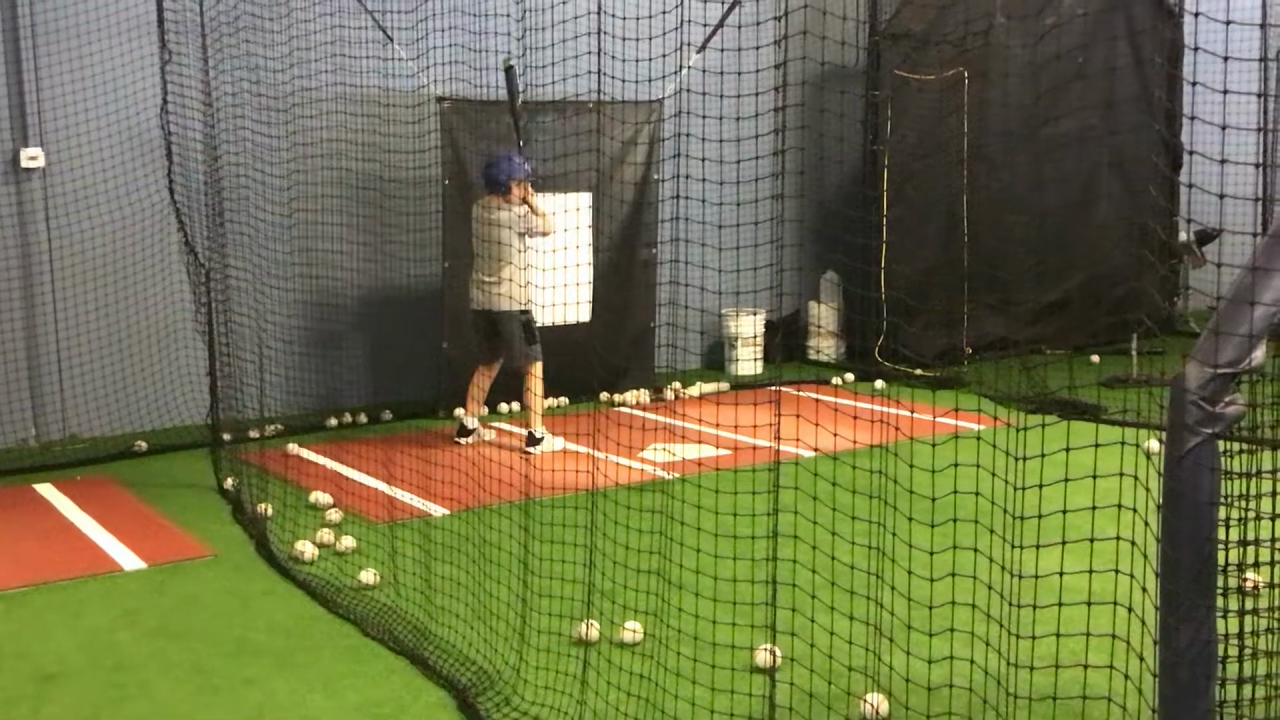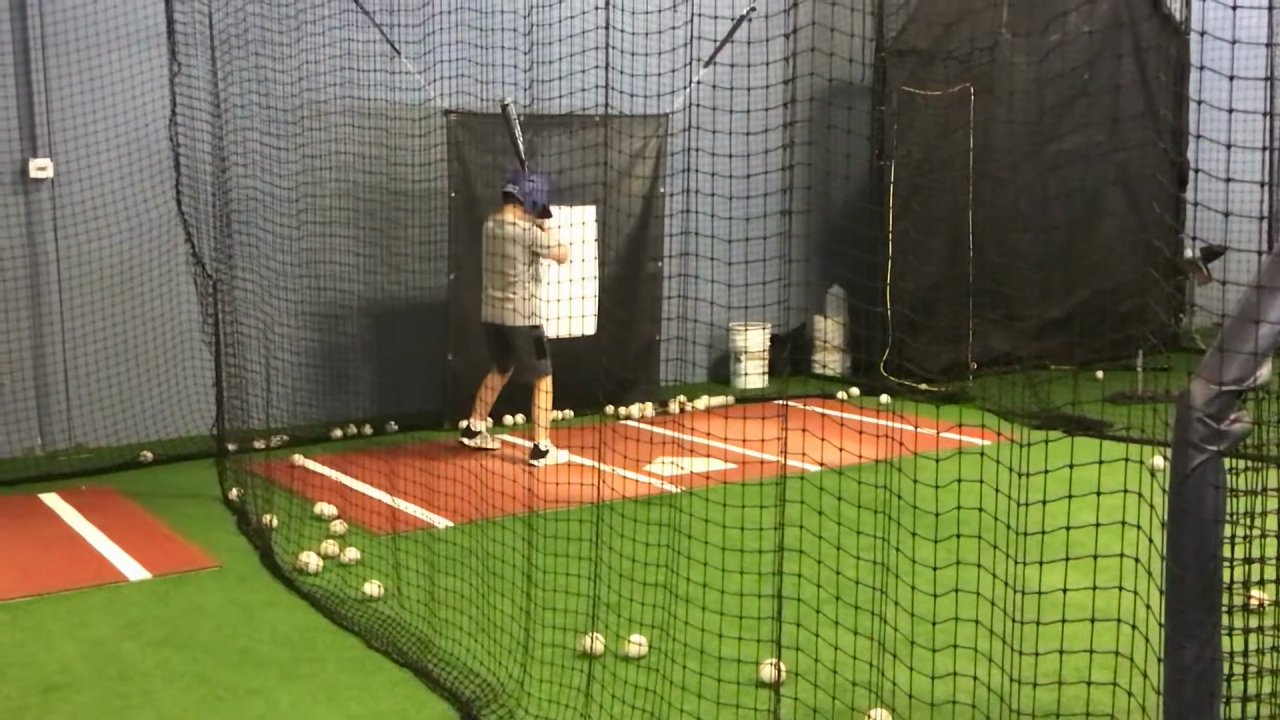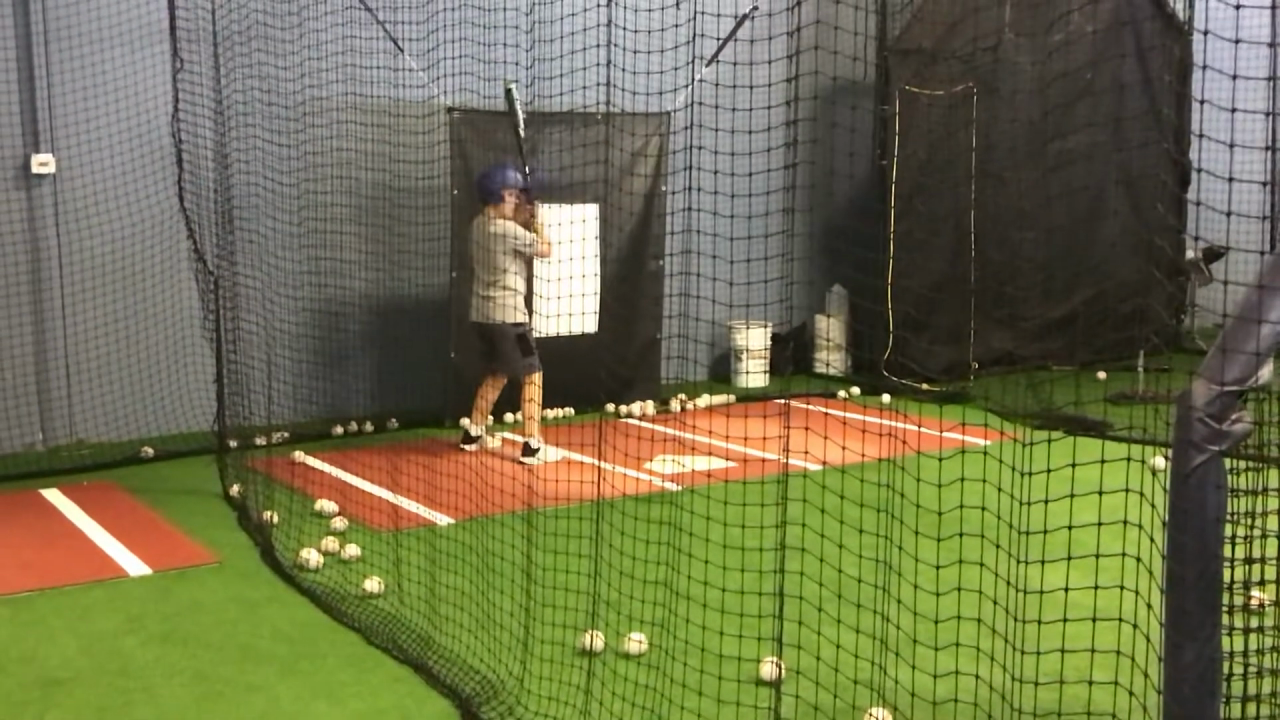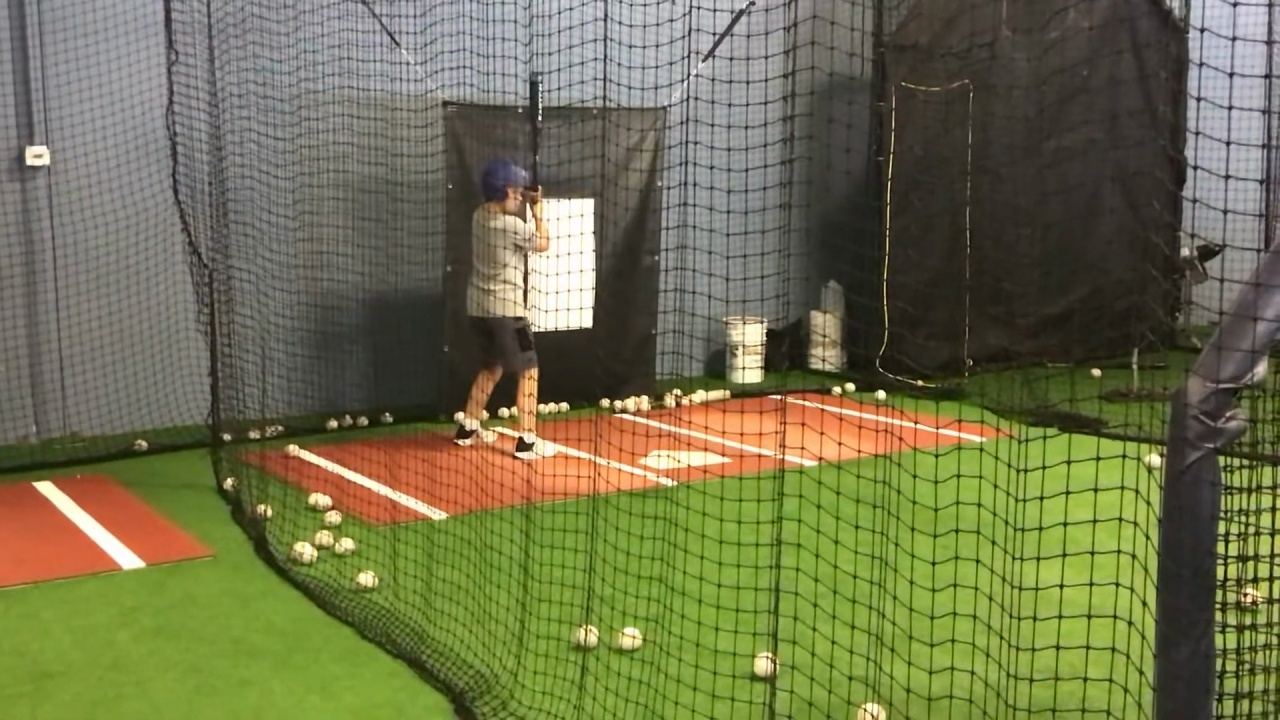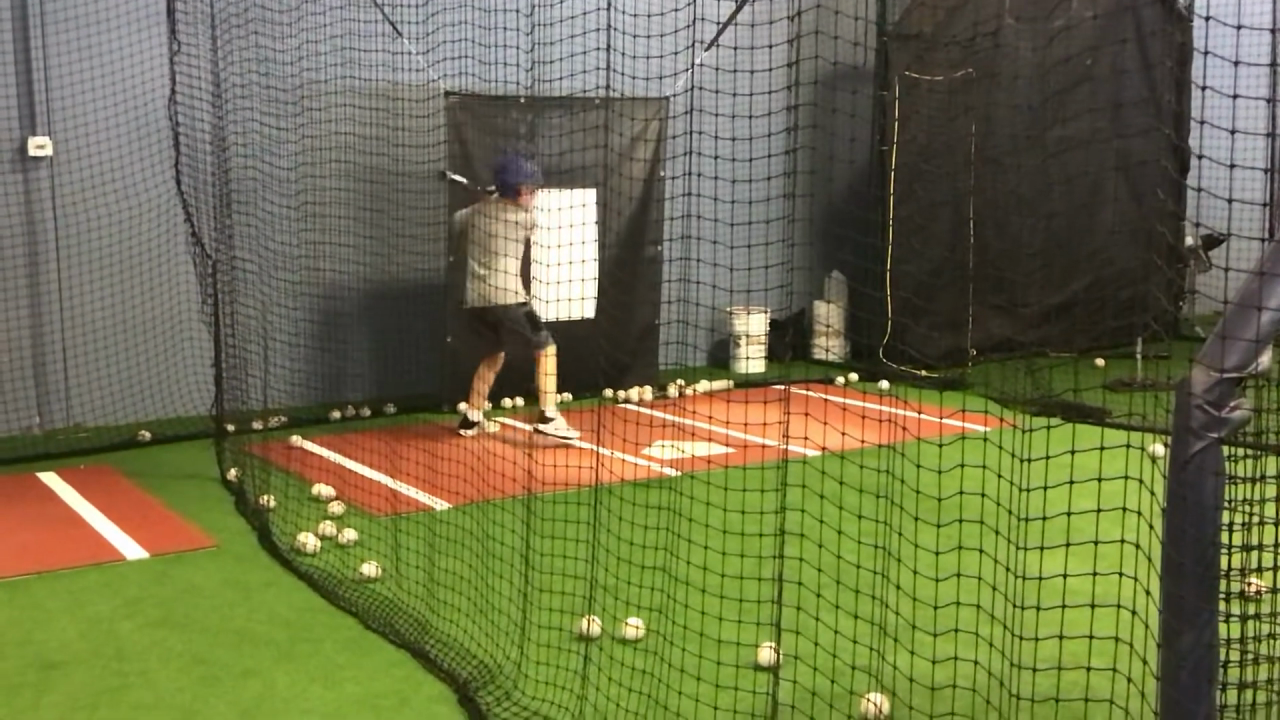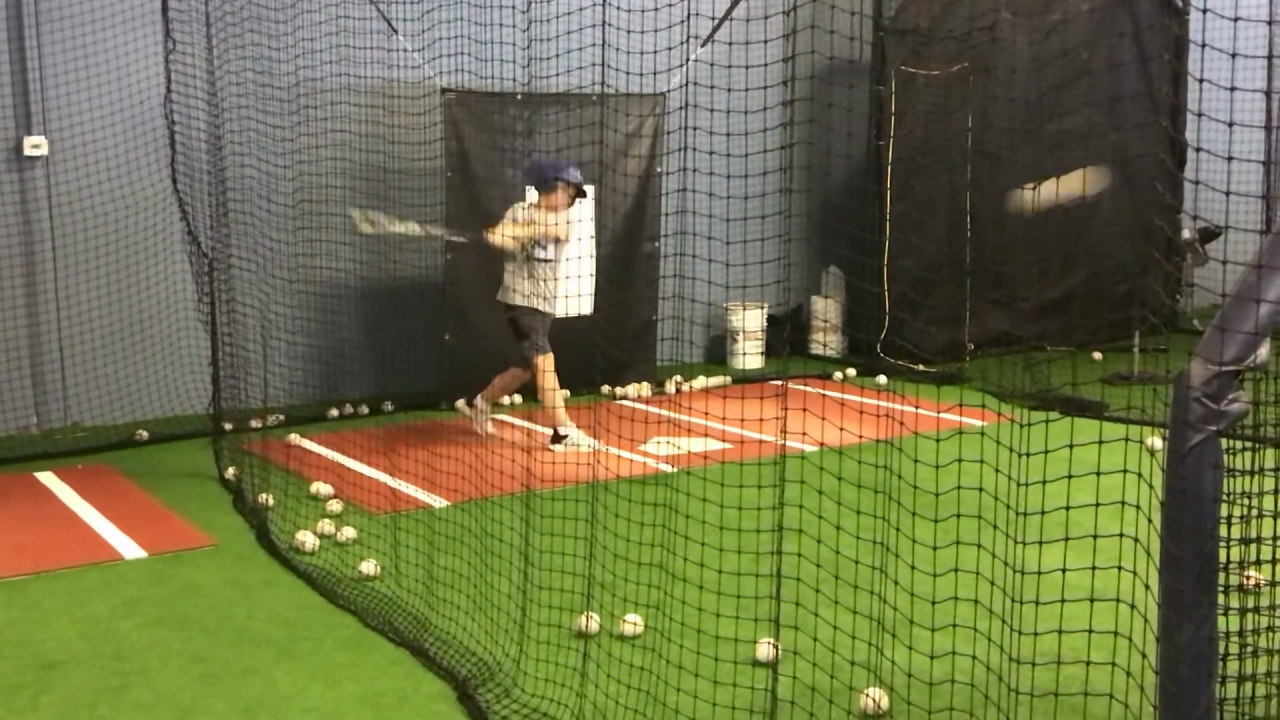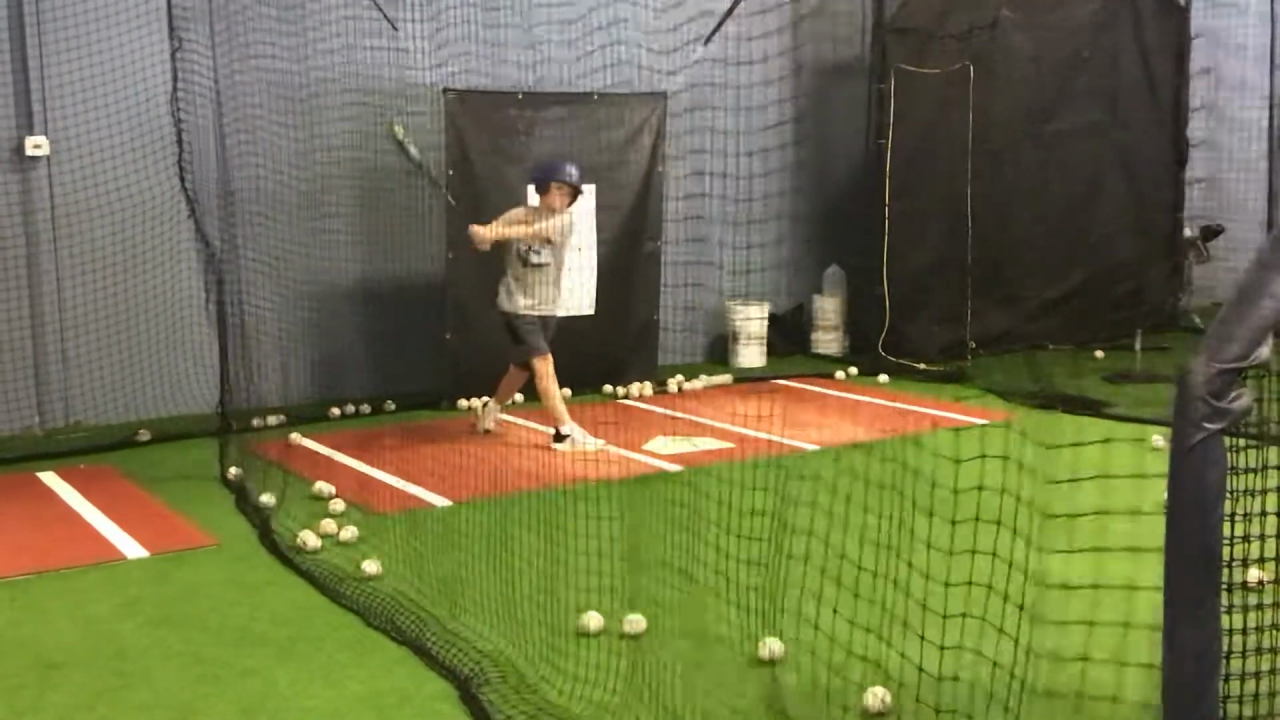
dt=0.7s
person 1, frame 1
left shoulder: (478, 210)
right shoulder: (516, 215)
right elbow: (548, 227)
left wrist: (522, 201)
right wrist: (531, 201)
left hip: (481, 302)
right hip: (511, 303)
left knee: (488, 362)
right knee: (533, 365)
left ankle: (468, 426)
right ankle: (536, 435)
person 1, frame 2
left shoulder: (490, 225)
right shoulder: (526, 232)
right elbow: (562, 255)
right wrist: (544, 230)
left hip: (491, 314)
right hip: (521, 317)
left knee: (500, 370)
right knee: (543, 378)
left ankle: (473, 429)
right ankle: (542, 448)
person 1, frame 3
left shoulder: (479, 225)
right shoulder: (509, 231)
right elbow: (545, 250)
left wrist: (524, 220)
right wrist: (536, 222)
left hip: (482, 314)
right hip: (507, 315)
left knee: (496, 374)
right knee: (532, 376)
left ankle: (473, 434)
right ankle: (532, 445)
person 1, frame 4
left shoulder: (479, 216)
right shoulder: (514, 225)
right elbow: (543, 244)
left wrist: (524, 205)
right wrist: (538, 211)
left hip: (477, 307)
right hip: (506, 309)
left knee: (492, 367)
right knee: (528, 370)
left ankle: (468, 427)
right ankle: (527, 440)
person 1, frame 5
left shoulder: (476, 211)
right shoulder: (524, 218)
left elbow: (457, 228)
right wrist: (504, 199)
left hip: (475, 300)
right hip: (506, 298)
left knee: (493, 355)
right knee: (546, 349)
left ankle: (472, 418)
right ankle: (549, 415)
person 1, frame 6
left shoulder: (564, 219)
right shoulder: (519, 210)
left elbow: (545, 230)
right elbow: (501, 235)
left wrist: (516, 233)
right wrist: (499, 237)
left hip: (543, 304)
right hip: (518, 300)
left knee: (524, 368)
right knee: (545, 361)
left ankle: (480, 403)
right ankle: (563, 431)
person 1, frame 7
left shoulder: (564, 222)
right shoulder: (518, 214)
left elbow: (533, 232)
right elbow: (485, 239)
left wrist: (493, 232)
right wrist: (479, 235)
left hip: (546, 307)
right hip: (517, 305)
left knee: (523, 366)
right knee: (543, 362)
left ankle: (490, 411)
right ankle: (566, 431)
